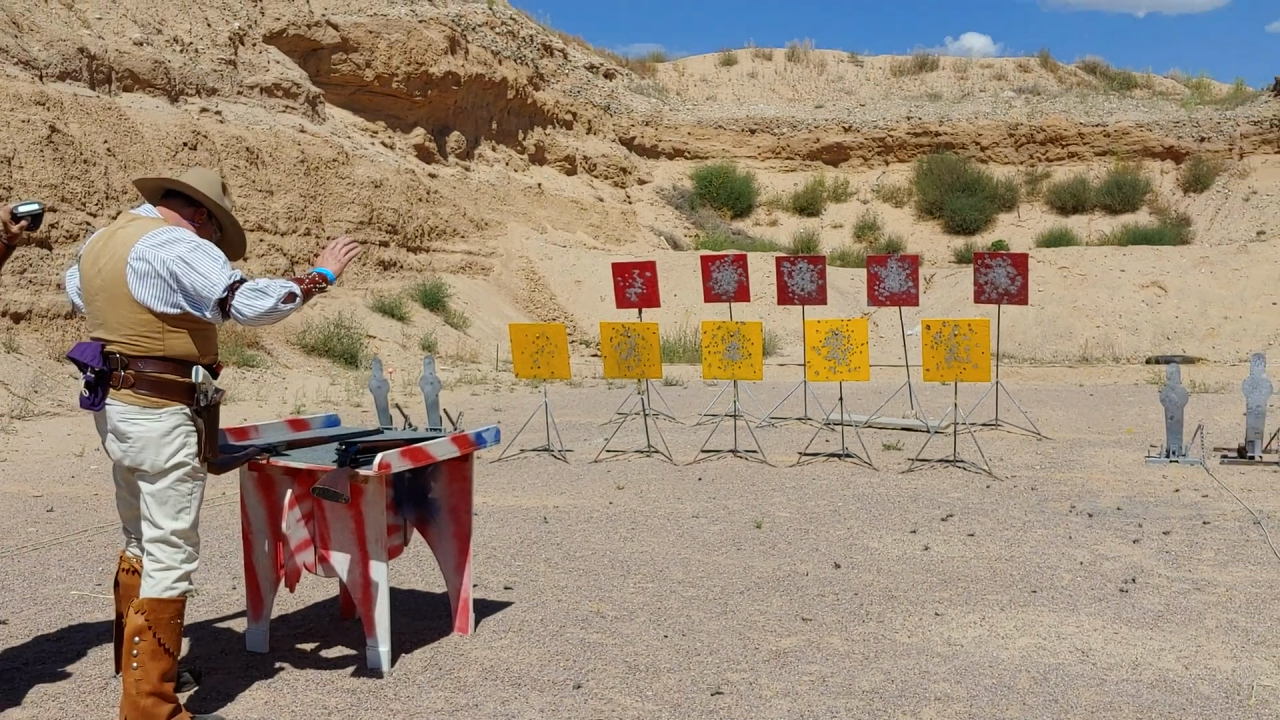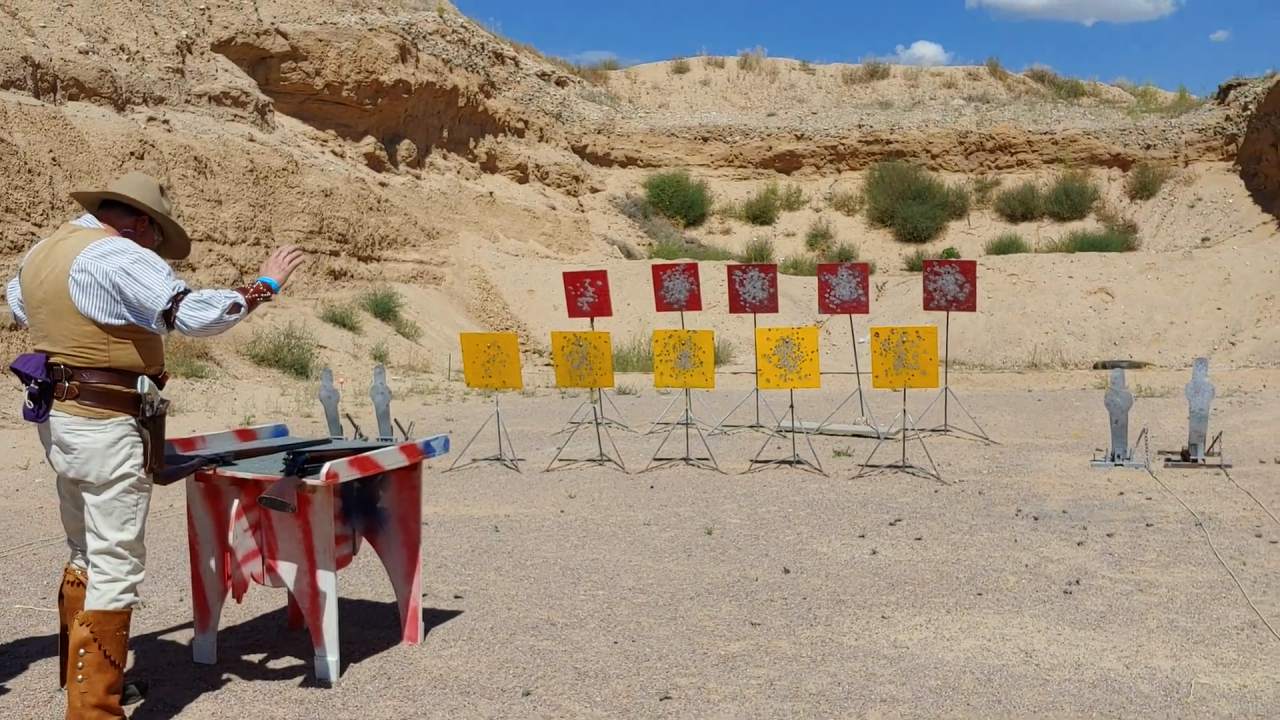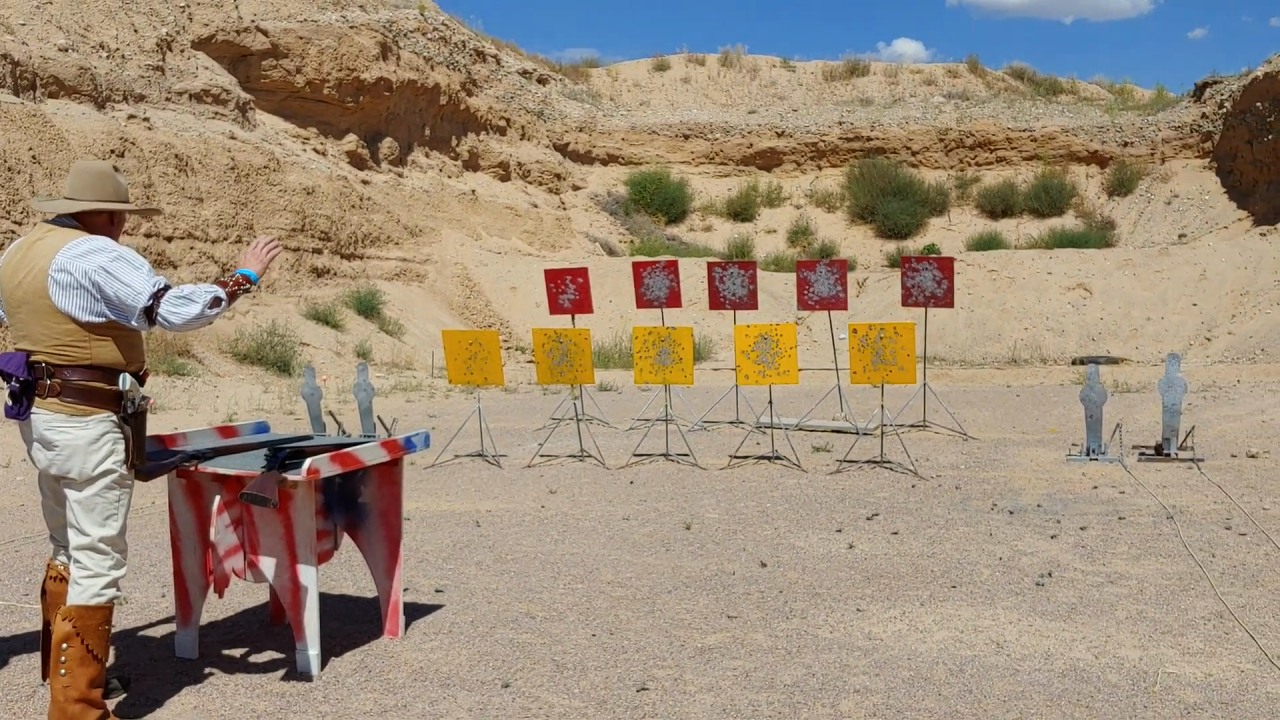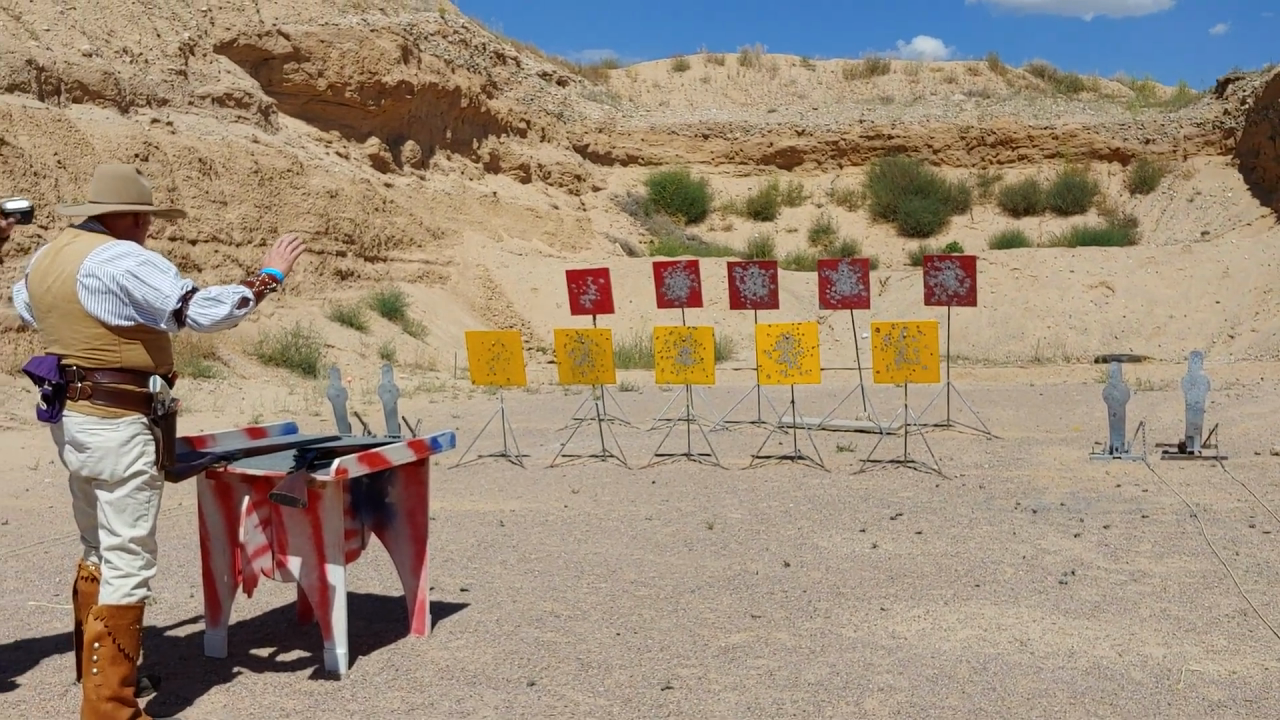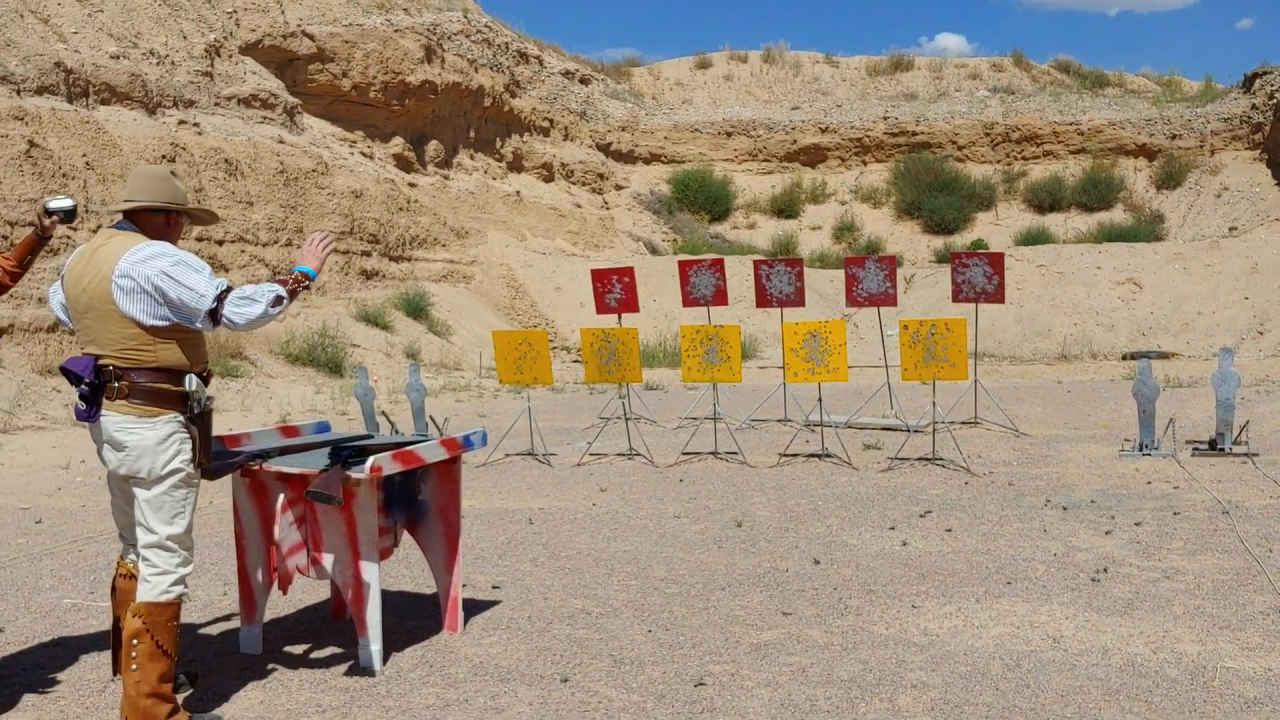
dt=0.5s
person 1, frame 1
left shoulder: (100, 240)
right shoulder: (177, 246)
left elbow: (76, 289)
right elbow: (250, 302)
right wrist: (319, 275)
left hip: (116, 404)
right hip: (160, 413)
left knee: (140, 544)
right knee: (169, 556)
left ankle: (137, 667)
person 1, frame 2
right shoulder: (118, 257)
right elbow: (195, 313)
right wrist: (265, 284)
left hip: (61, 416)
right hip: (105, 424)
left knee: (86, 556)
right knee: (115, 568)
person 1, frame 3
right shoulder: (97, 256)
right elbow: (176, 309)
right wrist: (243, 276)
right hip: (87, 422)
left knee: (67, 552)
right knee: (97, 562)
left ankle: (64, 673)
person 1, frame 4
left shoulder: (43, 258)
right shoulder: (124, 260)
left elbow: (24, 307)
right elbow: (203, 310)
right wrist: (269, 276)
left hip: (72, 417)
right hip: (117, 424)
left knee: (97, 553)
right knee: (127, 563)
left ankle: (97, 671)
person 1, frame 5
left shoulder: (80, 259)
right shoulder: (157, 260)
left elbow: (61, 308)
right elbow: (237, 308)
right wrist: (300, 274)
left hip: (110, 417)
right hip: (154, 423)
left knee: (135, 551)
right knee: (164, 560)
left ankle: (135, 670)
